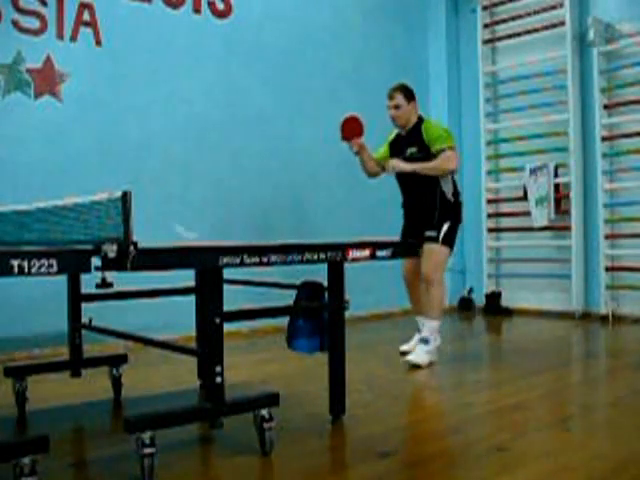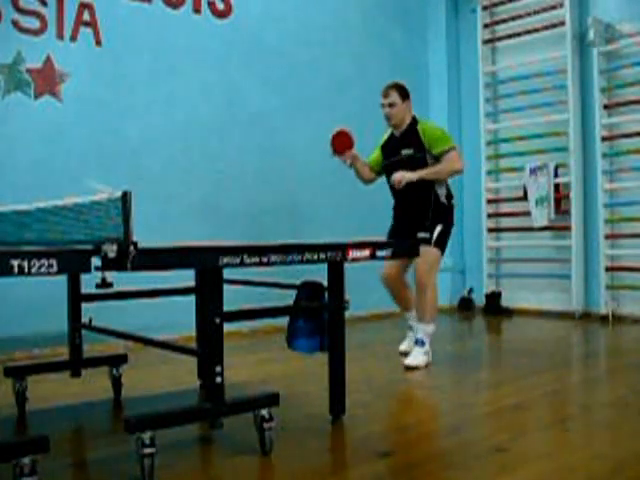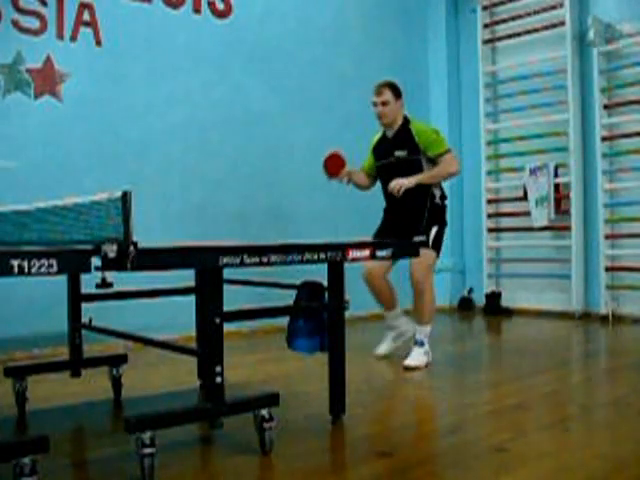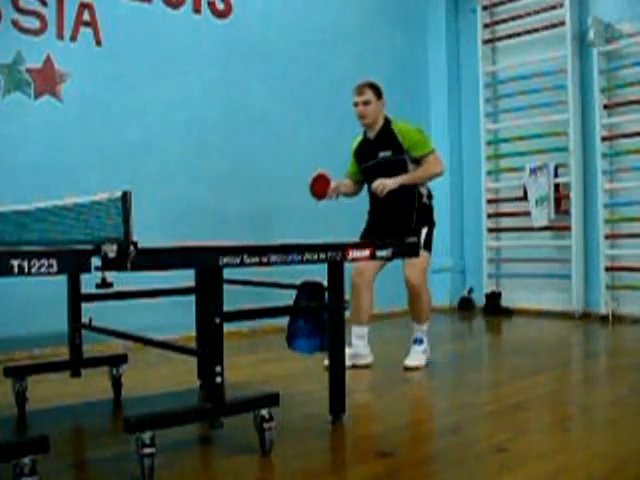
dt=0.5s
person 1, frame 1
left shoulder: (433, 130)
right shoulder: (395, 140)
left elbow: (450, 163)
right elbow: (374, 169)
left wrist: (408, 166)
right wrist: (361, 151)
left hip: (442, 213)
right hip: (414, 215)
left knee: (431, 274)
right knee: (411, 275)
left ankle: (429, 343)
right ankle: (425, 332)
person 1, frame 2
left shoulder: (429, 132)
right shoulder: (387, 141)
left elbow: (456, 164)
right elbow: (369, 175)
left wrist: (414, 174)
right wrist: (354, 161)
left hip: (434, 215)
right hip: (404, 217)
left knee: (424, 275)
right knee: (390, 275)
left ankle: (422, 345)
right ankle: (417, 326)
person 1, frame 3
left shoulder: (422, 132)
right shoulder: (378, 143)
left elbow: (452, 166)
right elbow: (368, 179)
left wrist: (412, 179)
right wrist: (351, 174)
left hip: (427, 216)
right hip: (394, 217)
left knee: (420, 276)
right knee: (372, 271)
left ankle: (422, 345)
right ankle: (400, 326)
person 1, frame 4
left shoulder: (405, 132)
right shoulder: (359, 146)
left elbow: (436, 166)
right elbow: (355, 184)
left wrist: (396, 180)
right wrist: (337, 187)
left hip: (414, 217)
right hip: (380, 220)
left knee: (414, 279)
right knee: (360, 275)
left ankle: (420, 343)
right ankle: (359, 348)
